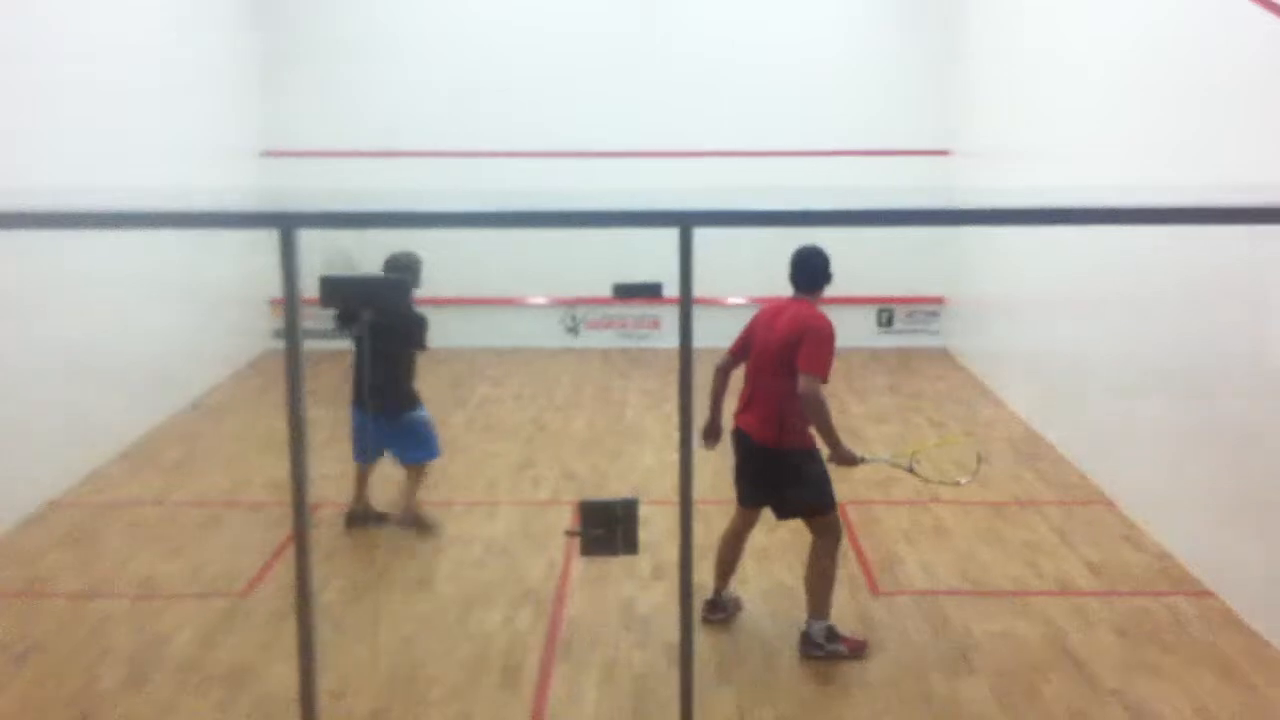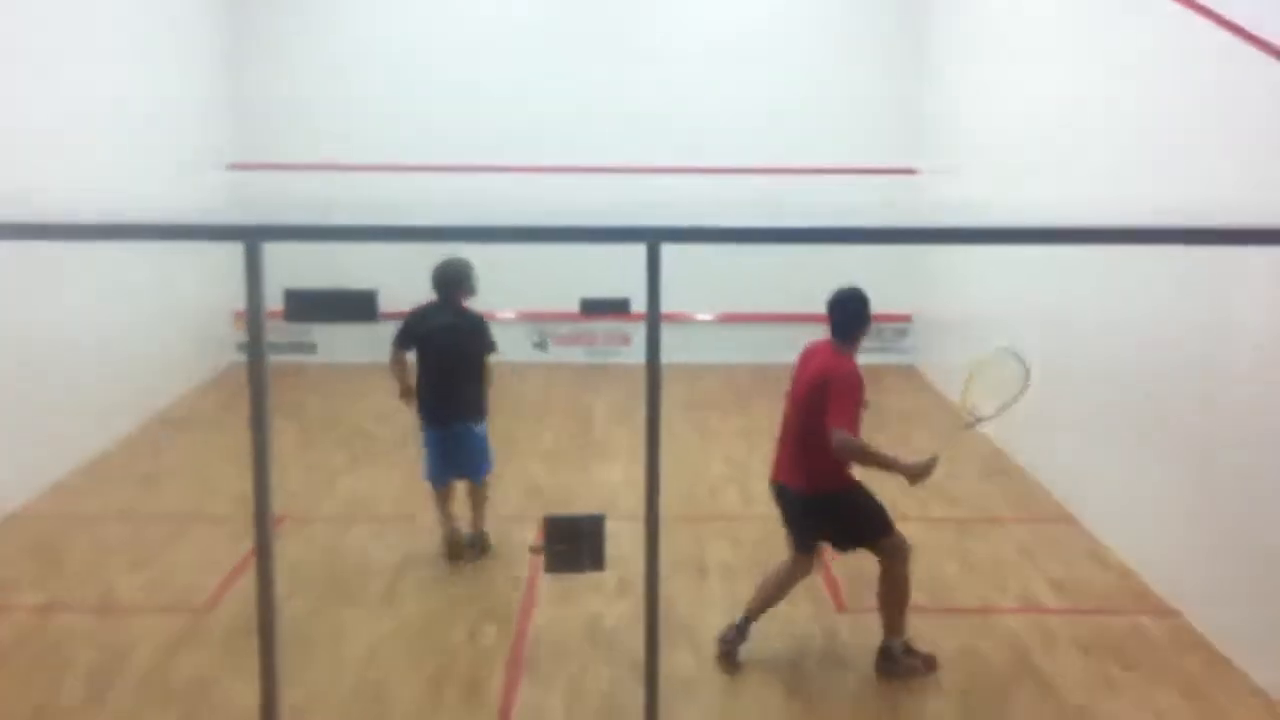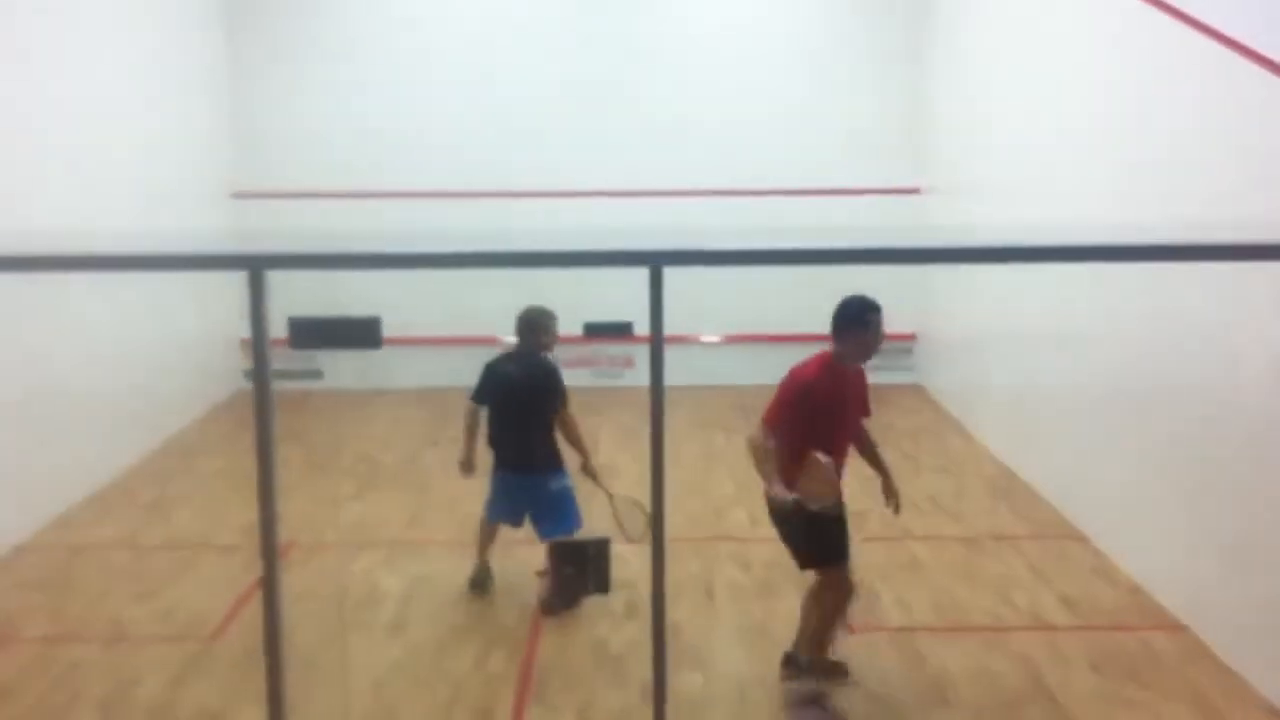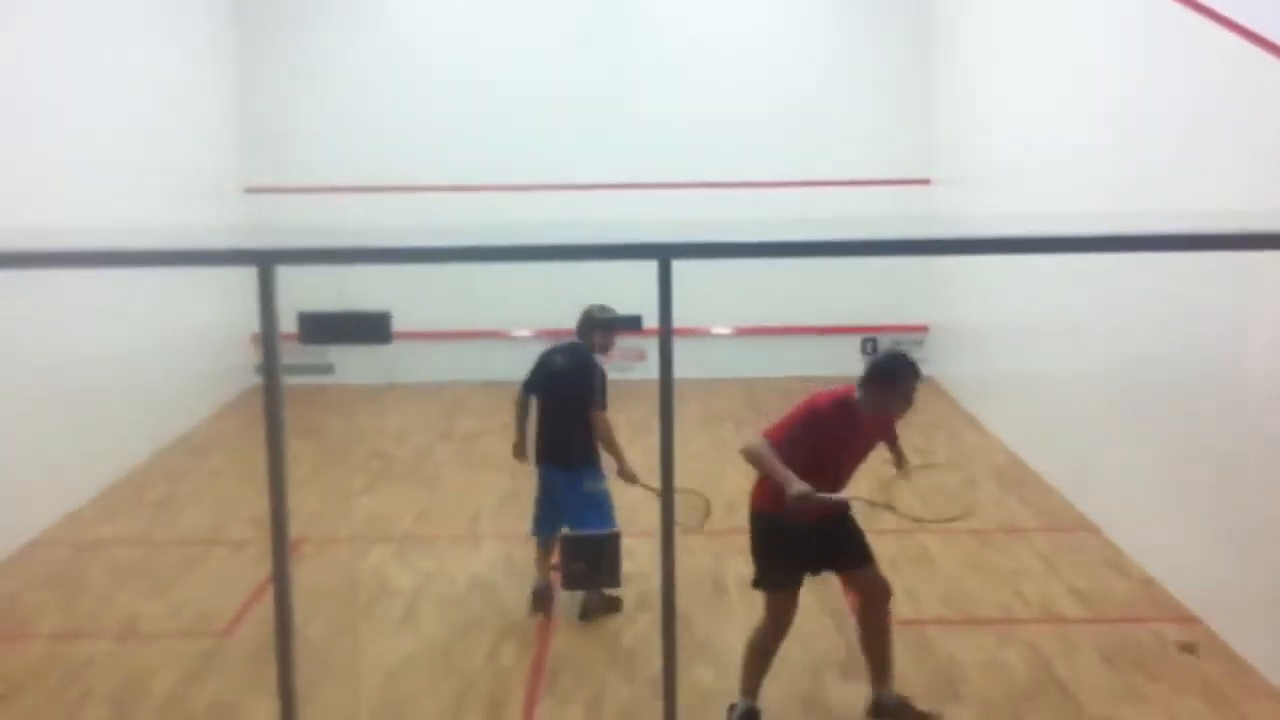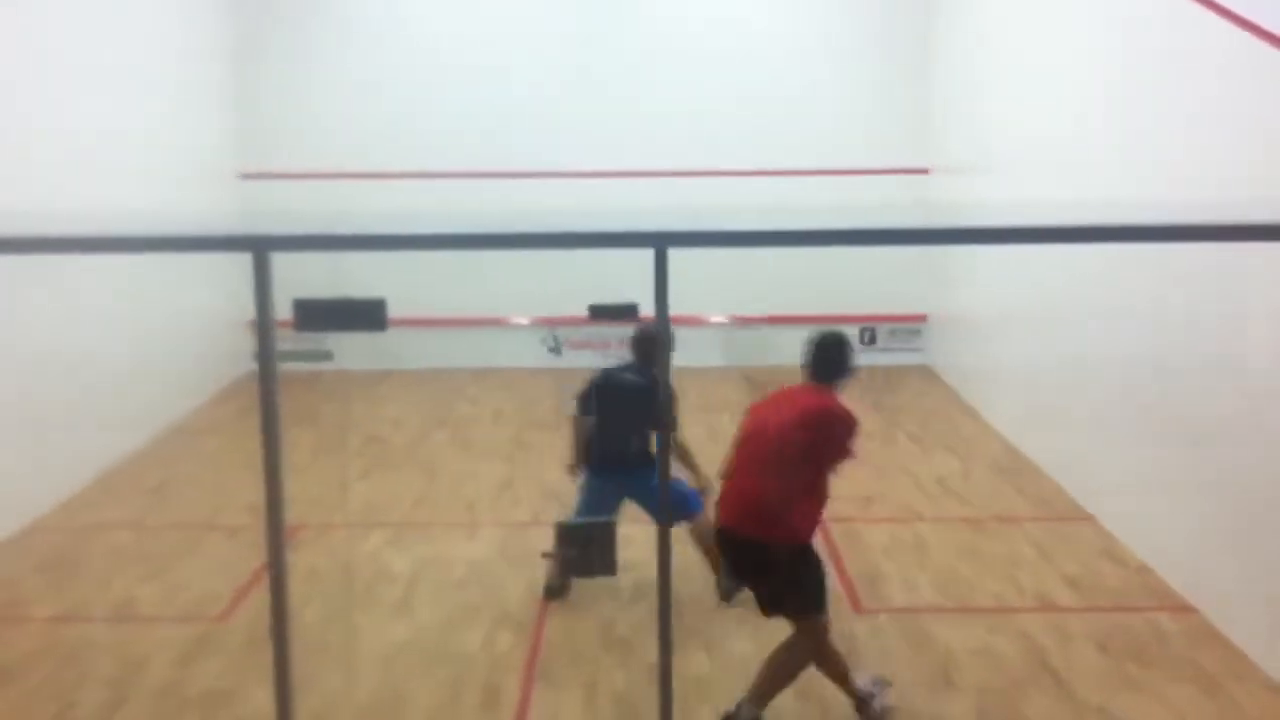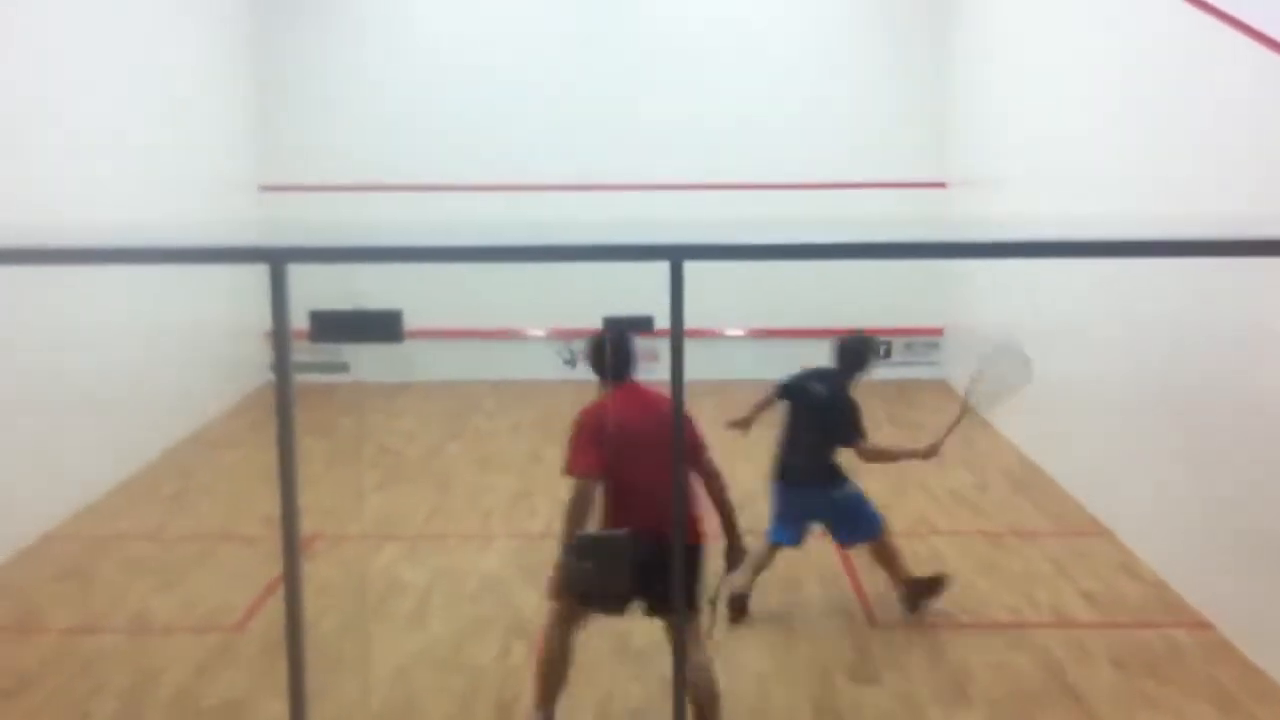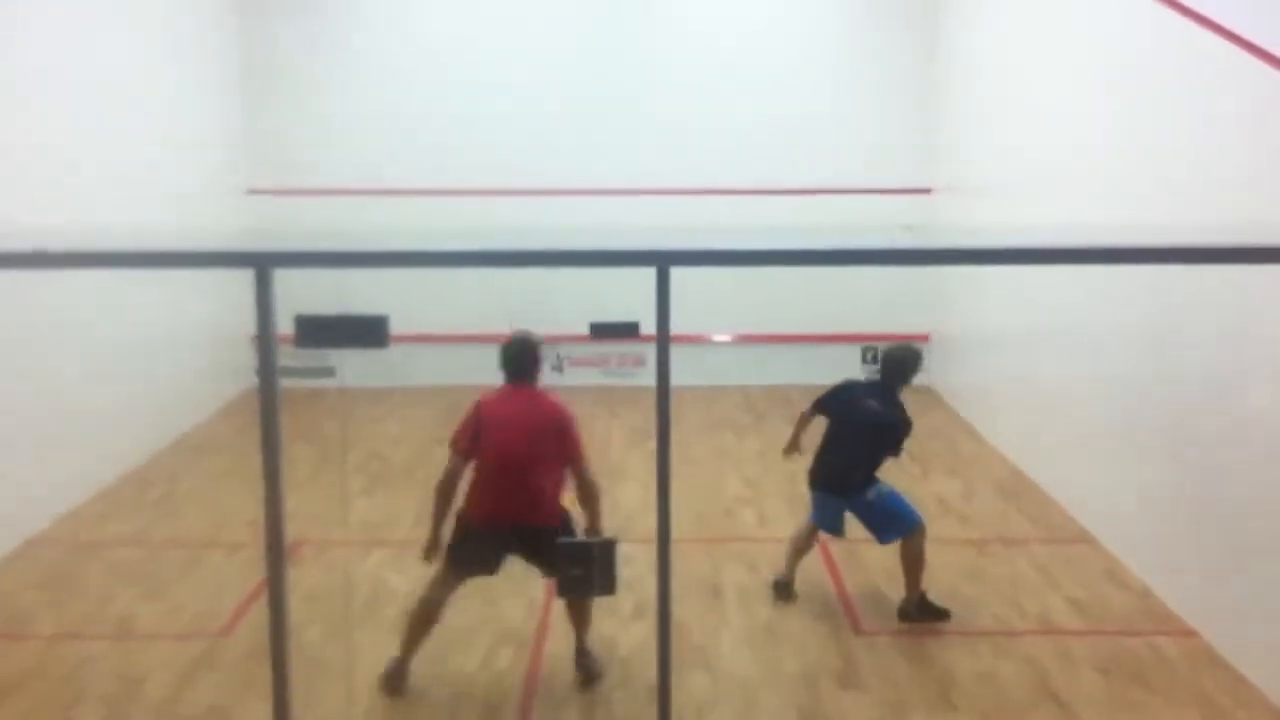
dt=0.5s
person 1, frame 1
left shoulder: (766, 314)
right shoulder: (817, 325)
left elbow: (723, 366)
right elbow: (808, 392)
left wrist: (714, 417)
right wrist: (836, 447)
left hip: (748, 433)
right hip: (786, 443)
left knee: (744, 517)
right knee: (828, 531)
left ankle: (718, 599)
right ankle: (817, 632)
person 1, frame 2
left shoulder: (814, 352)
right shoulder: (845, 372)
right elbow: (843, 443)
right wrist: (902, 467)
left hip: (788, 479)
right hip: (822, 485)
left knee: (800, 560)
right knee: (895, 551)
left ankle: (737, 631)
right ankle: (894, 651)
person 1, frame 3
left shoulder: (855, 376)
right shoulder: (806, 379)
right elbow: (760, 437)
left wrist: (884, 475)
right wrist: (774, 486)
right hip: (797, 497)
left knee: (831, 577)
right knee: (840, 585)
left ankle: (802, 656)
person 1, frame 4
left shoulder: (876, 414)
right shoulder: (822, 410)
right elbow: (754, 448)
left wrist: (900, 458)
right wrist: (789, 483)
left hip: (826, 508)
right hip: (779, 512)
left knee: (876, 592)
right knee: (779, 614)
person 1, frame 5
left shoulder: (768, 404)
right shoulder: (837, 417)
left elbow: (730, 470)
left hip: (731, 527)
right hip: (771, 535)
left knee: (809, 622)
right knee: (813, 630)
person 1, frame 6
left shoulder: (593, 418)
right shoulder: (669, 408)
left elbow: (584, 492)
right elbow: (711, 475)
left wrist: (564, 562)
right wrist: (733, 534)
left hip: (619, 538)
right hip: (677, 539)
left knee: (561, 619)
right knee: (690, 642)
person 1, frame 7
left shoulder: (483, 408)
right shoulder: (557, 415)
left elbow: (452, 473)
right elbow: (584, 480)
left wrist: (434, 533)
right wrist: (594, 528)
left hip: (483, 516)
right hip: (541, 518)
left knee: (443, 584)
left ankle: (401, 665)
right ankle: (583, 656)
person 2, frame 1
right shoulder: (414, 319)
left elbow: (344, 322)
left hip: (365, 396)
right hip: (398, 399)
left knee: (367, 455)
right knee: (424, 452)
left ankle: (359, 507)
right ankle: (408, 509)
person 2, frame 2
left shoulder: (418, 317)
right shoulder: (472, 323)
left elbow: (397, 352)
right elbow: (483, 367)
left wrist: (405, 384)
right wrist: (482, 393)
left hip: (431, 410)
right hip: (466, 410)
left knee: (439, 474)
right knee: (477, 472)
left ankle: (450, 534)
right ankle: (476, 533)
person 2, frame 3
left shoulder: (494, 367)
right shoulder: (546, 371)
left elbow: (473, 410)
right elbow: (563, 420)
left wrist: (468, 451)
right wrist: (586, 457)
left hip: (506, 461)
right hip: (541, 464)
left knee: (494, 514)
right knee: (562, 527)
left ankle: (481, 570)
right ankle: (555, 591)
person 2, frame 4
left shoulder: (549, 357)
right shoulder: (591, 369)
left elbow: (522, 399)
right elbow: (598, 422)
left wrist: (520, 438)
right wrist: (622, 462)
left hip: (547, 456)
right hip: (579, 461)
left knee: (547, 524)
right knee: (595, 528)
left ankle: (542, 585)
right ankle: (593, 597)
person 2, frame 5
left shoulder: (605, 378)
right shoulder: (658, 389)
left elbow: (580, 419)
right elbow: (672, 440)
left wrist: (578, 457)
right wrist: (698, 475)
left hip: (600, 467)
right hip: (639, 469)
left knee: (581, 524)
right knee: (696, 511)
left ankle: (555, 579)
right ankle: (726, 579)
person 2, frame 6
left shoulder: (809, 378)
right shoulder: (844, 404)
left elbow: (773, 397)
right elbow: (865, 452)
left wrist: (748, 419)
right wrist: (918, 452)
left hip: (788, 478)
right hip: (821, 482)
left knee: (778, 540)
right knee: (874, 531)
left ankle: (739, 590)
right ankle: (910, 589)
person 2, frame 7
left shoulder: (848, 389)
right shoulder: (898, 419)
left elbow: (807, 415)
right elbow: (887, 452)
left wrist: (794, 440)
left hip: (821, 479)
right hip: (857, 486)
left knee: (815, 522)
right knee: (913, 530)
left ankle: (785, 577)
right ankle: (913, 602)
